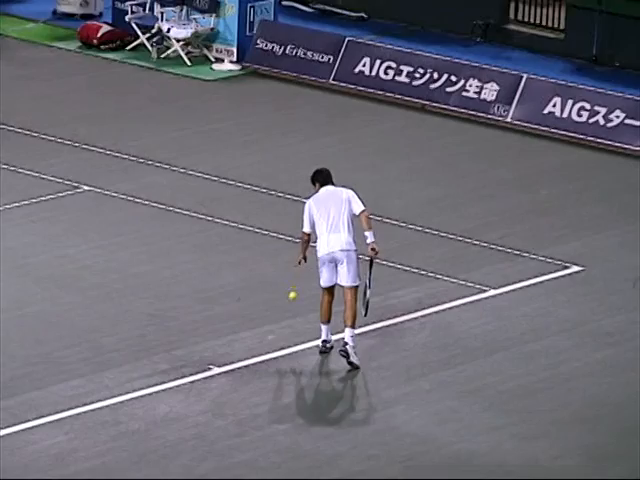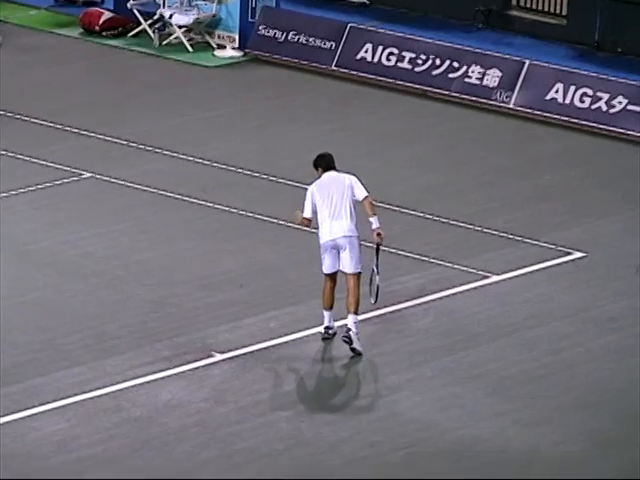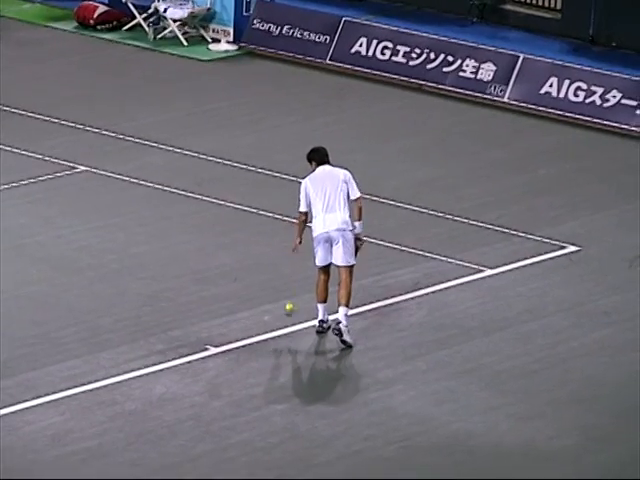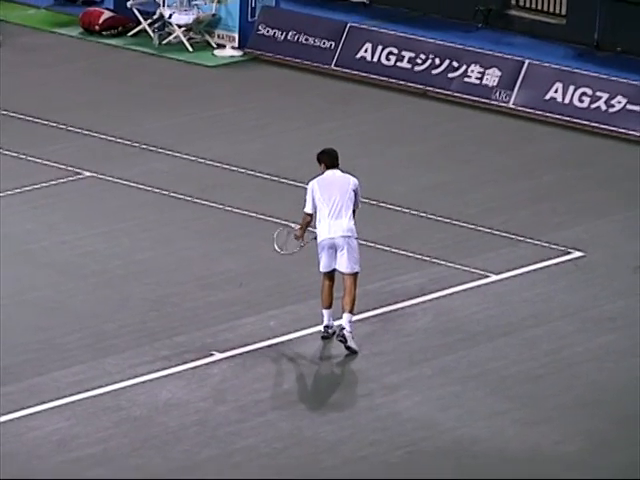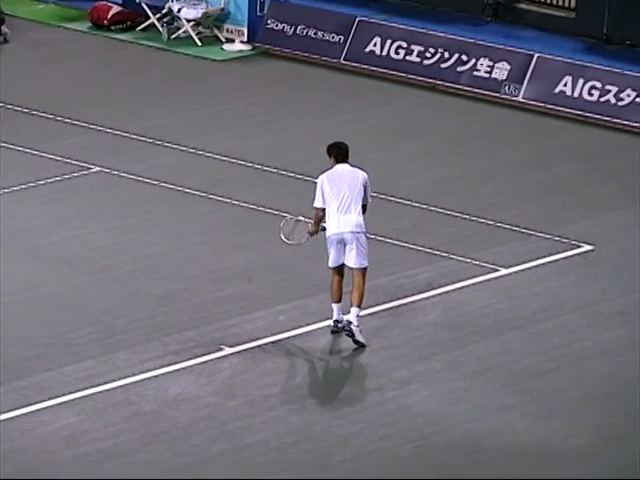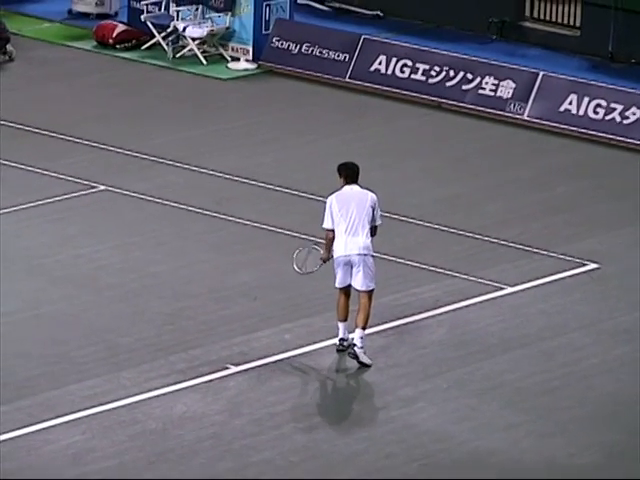
dt=0.4s
person 1, frame 1
left shoulder: (311, 202)
right shoulder: (346, 193)
left elbow: (306, 236)
right elbow: (364, 215)
left wrist: (302, 254)
right wrist: (371, 241)
left hip: (325, 251)
right hip: (346, 248)
left knee: (327, 294)
right knee: (350, 295)
left ankle: (325, 340)
right ankle: (348, 342)
person 1, frame 2
left shoulder: (313, 188)
right shoulder: (349, 179)
left elbow: (307, 221)
right elbow: (367, 201)
left wrist: (299, 217)
right wrist: (376, 226)
left hip: (327, 237)
right hip: (347, 234)
left knee: (329, 280)
right knee: (353, 282)
left ankle: (328, 326)
right ankle: (351, 329)
person 1, frame 3
left shoulder: (307, 181)
right shoulder: (343, 174)
left elbow: (303, 216)
right elbow: (357, 204)
left wrist: (298, 237)
right wrist: (358, 231)
left hip: (320, 230)
right hip: (342, 228)
left knee: (323, 273)
right knee: (345, 275)
left ankle: (322, 320)
right ankle: (341, 322)
person 1, frame 4
left shoulder: (314, 184)
right shoulder: (352, 181)
left elbow: (308, 216)
left wrist: (301, 232)
left hip: (325, 236)
right hip: (346, 234)
left knee: (327, 278)
right knee: (350, 281)
left ankle: (327, 325)
right ankle: (345, 328)
person 1, frame 5
left shoulder: (324, 178)
right shoulder: (361, 176)
left elbow: (320, 212)
left wrist: (315, 227)
left hip: (334, 231)
right hip: (355, 229)
left knee: (336, 273)
right knee: (359, 276)
left ankle: (337, 319)
right ankle: (353, 322)
person 1, frame 6
left shoulder: (333, 199)
right shoulder: (370, 197)
left elbow: (330, 233)
right elbow: (373, 230)
left wrist: (327, 252)
left hip: (341, 252)
right hip: (362, 251)
left knee: (343, 293)
right knee: (365, 297)
left ankle: (342, 338)
right ankle: (357, 344)
